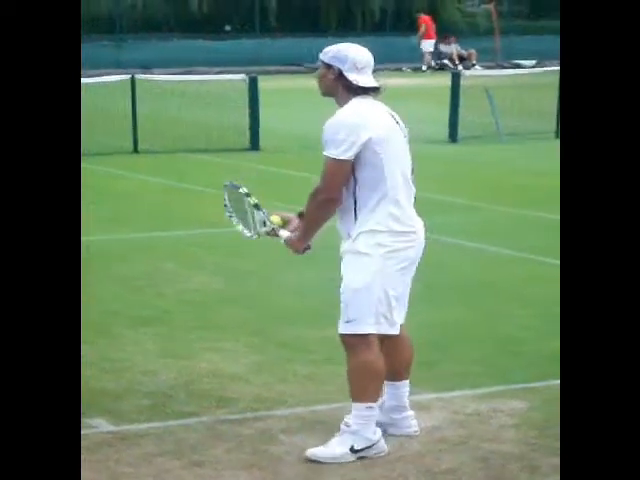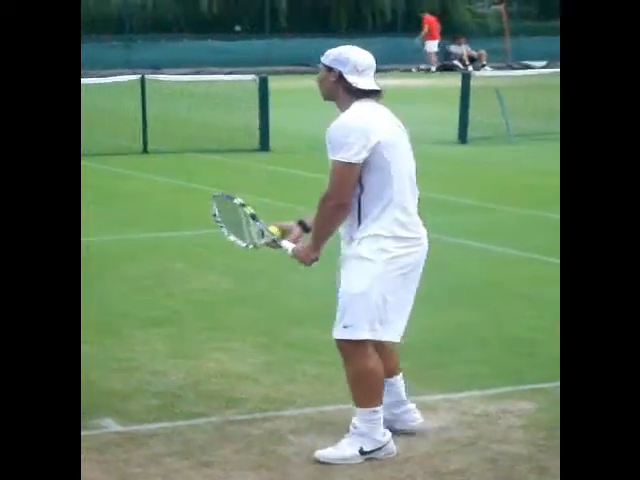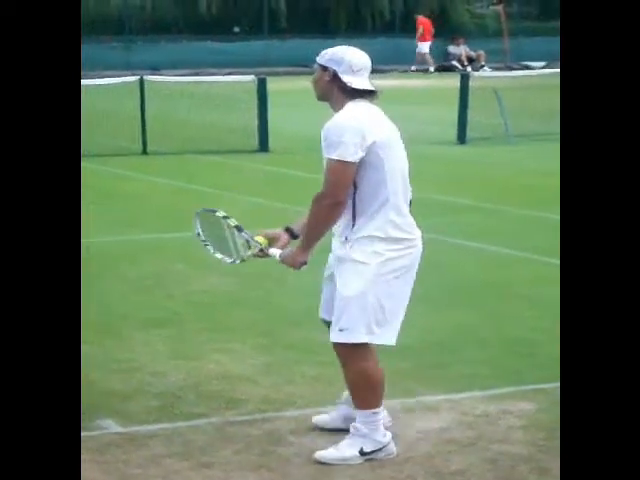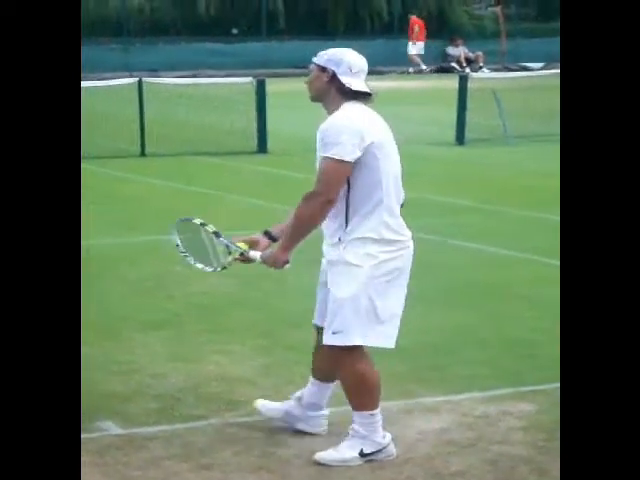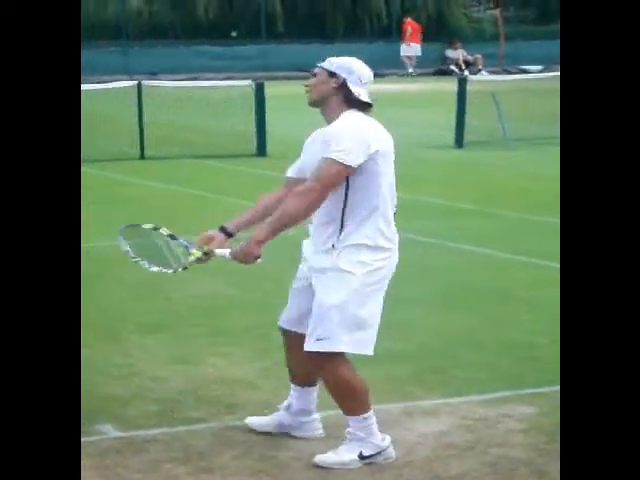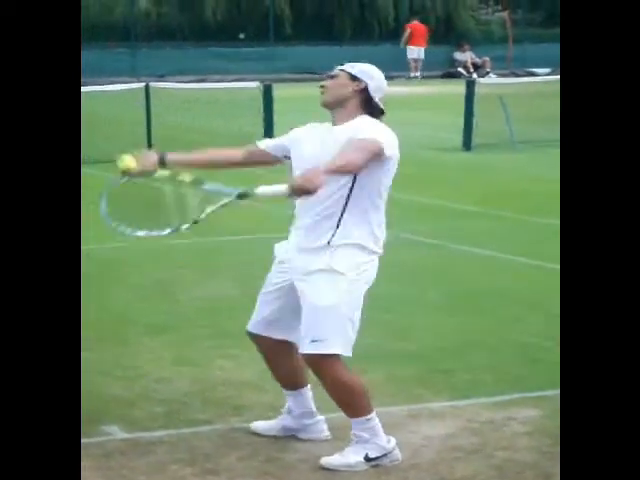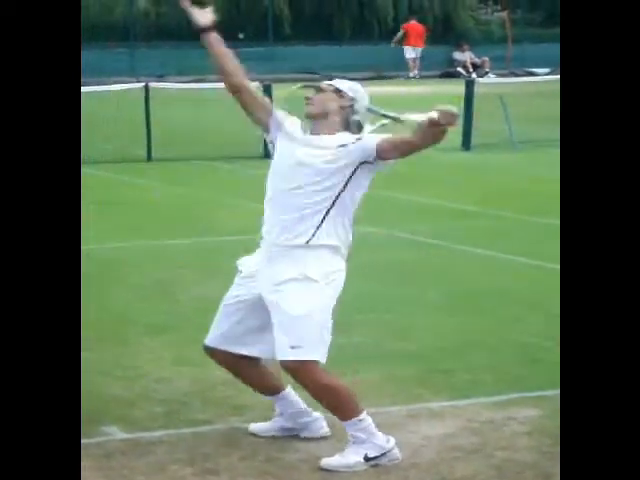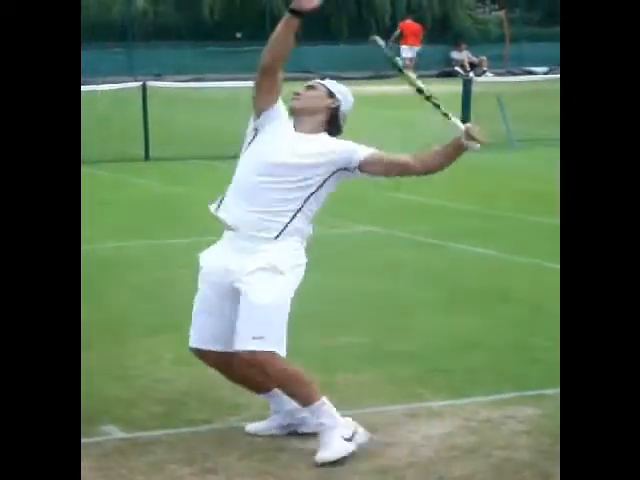
dt=0.2s
person 1, frame 1
left shoulder: (345, 121)
right shoulder: (378, 113)
left elbow: (329, 193)
left wrist: (304, 234)
right wrist: (303, 218)
left hip: (378, 241)
right hip: (394, 234)
left knee: (359, 334)
right knee: (387, 328)
left ankle: (363, 434)
right ankle: (396, 412)
person 1, frame 2
left shoulder: (350, 125)
right shoulder: (374, 116)
left elbow: (338, 200)
left wrist: (314, 245)
right wrist: (304, 226)
left hip: (382, 246)
right hip: (382, 241)
left knee: (354, 338)
right knee: (368, 333)
left ankle: (372, 435)
right ankle: (397, 410)
person 1, frame 3
left shoulder: (346, 124)
right shoulder: (363, 118)
left elbow: (332, 199)
right elbow: (336, 199)
left wrist: (302, 248)
right wrist: (291, 233)
left hip: (376, 249)
right hip: (363, 244)
left knee: (353, 341)
right knee: (340, 328)
left ankle: (372, 436)
right ankle: (356, 409)
person 1, frame 4
left shoulder: (347, 123)
right shoulder: (342, 125)
left elbow: (322, 198)
right elbow: (316, 196)
left wrist: (284, 246)
right wrist: (269, 235)
left hip: (369, 251)
right hip: (348, 248)
left knee: (347, 343)
right knee: (328, 332)
left ankle: (371, 437)
right ankle: (308, 409)
person 1, frame 5
left shoulder: (358, 132)
right shoulder: (320, 139)
left elbow: (314, 194)
right elbow: (281, 193)
left wrist: (260, 238)
right wrist: (226, 230)
left hip: (359, 258)
right hip: (324, 253)
left knee: (329, 351)
right knee: (296, 332)
left ankle: (368, 440)
right ankle: (300, 413)
person 1, frame 6
left shoulder: (372, 133)
right shoulder: (308, 135)
left elbow: (361, 154)
right elbow: (238, 154)
left wrist: (321, 173)
right wrist: (165, 160)
left hip: (340, 262)
right hip: (300, 256)
left knee: (325, 357)
right knee: (268, 335)
left ankle: (375, 443)
right ankle: (303, 418)
person 1, frame 7
left shoulder: (357, 149)
right shoulder: (290, 132)
left elbow: (415, 143)
right elbow: (239, 84)
left wrist: (436, 124)
left hip: (309, 270)
right hip: (266, 264)
left knee: (301, 364)
right knee: (221, 348)
left ankle: (373, 442)
right ankle: (296, 414)
person 1, frame 8
left shoulder: (338, 151)
right shoulder: (271, 122)
left elbow: (412, 165)
right elbow: (269, 67)
left wrist: (452, 146)
left hip: (272, 259)
right hip: (227, 251)
left knee: (259, 355)
right knee: (208, 349)
left ankle: (339, 427)
right ankle: (290, 412)
